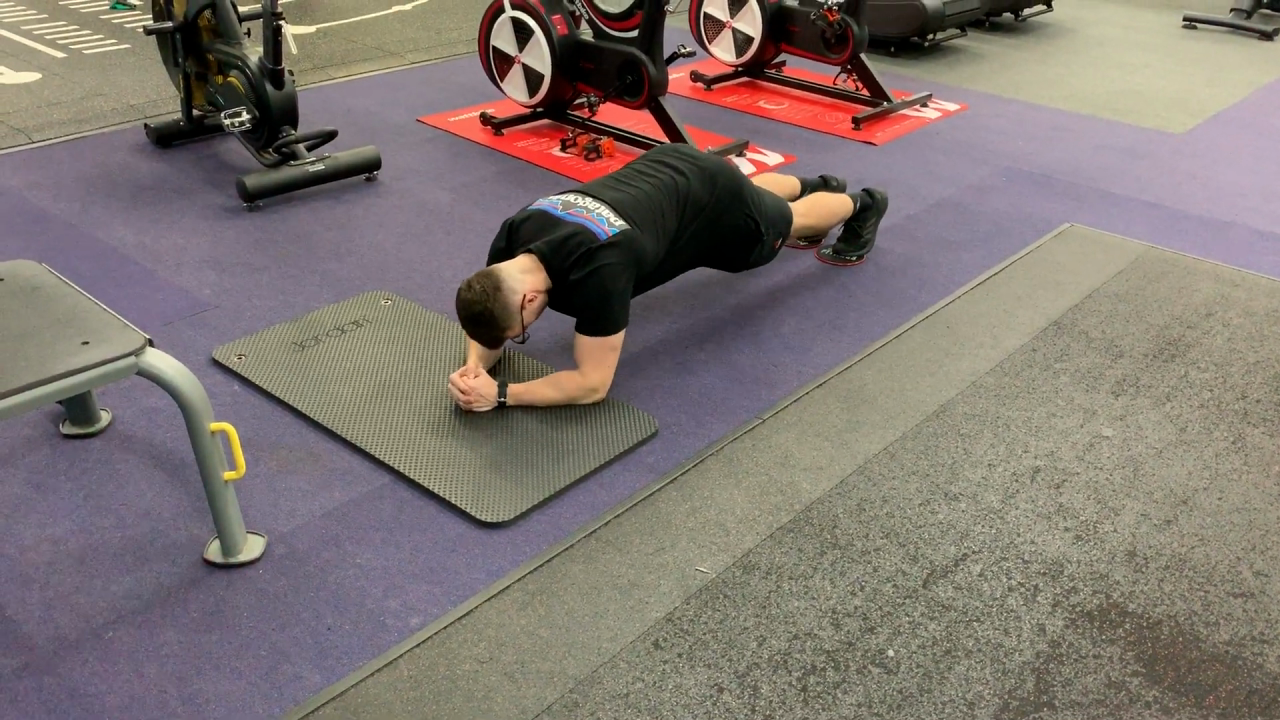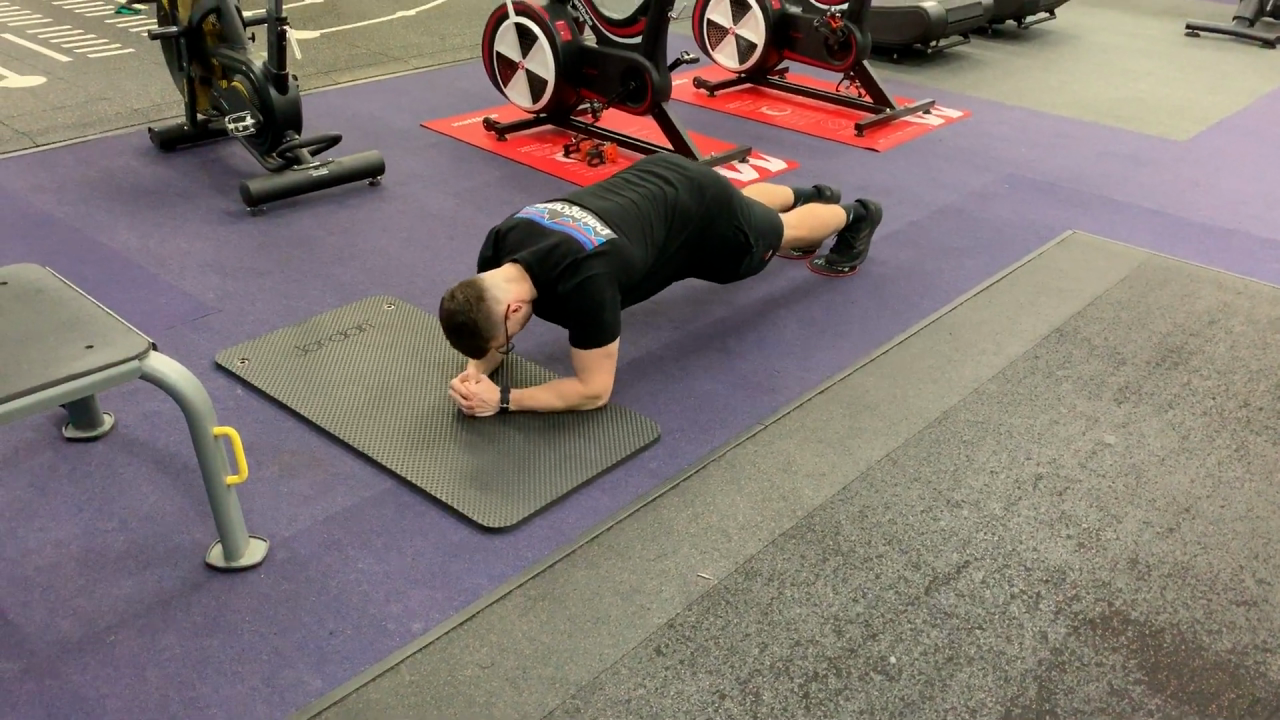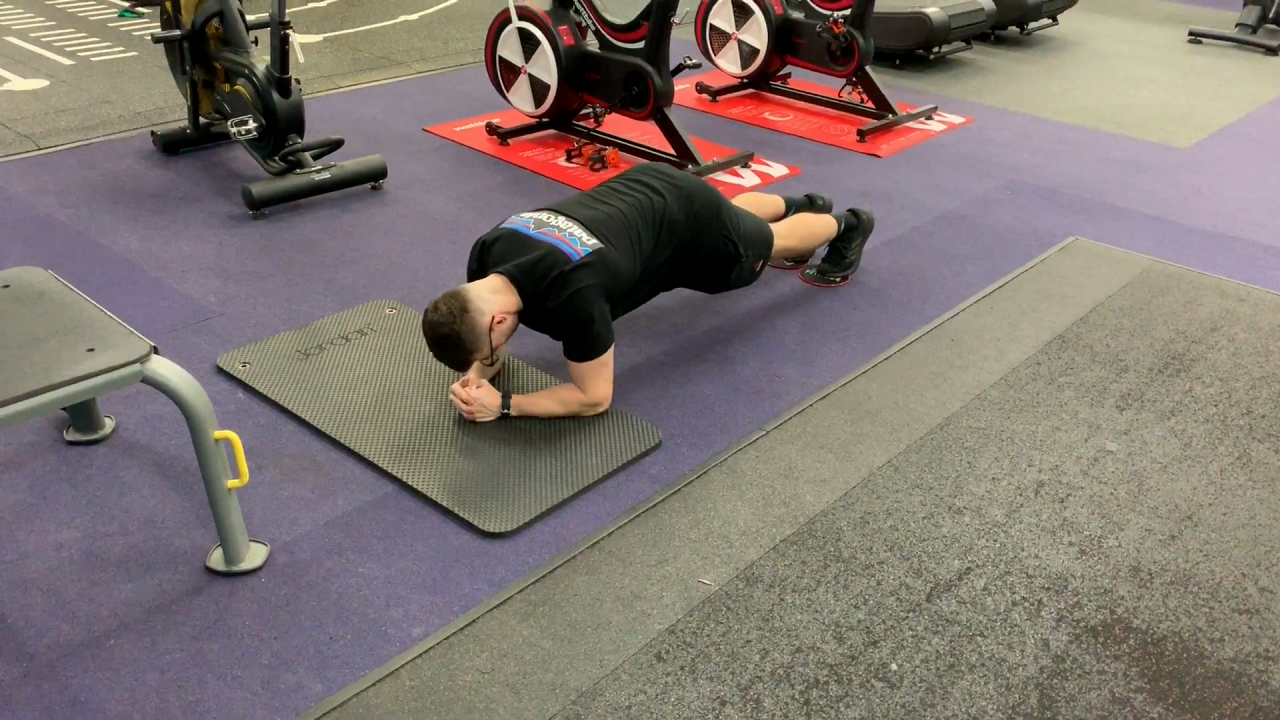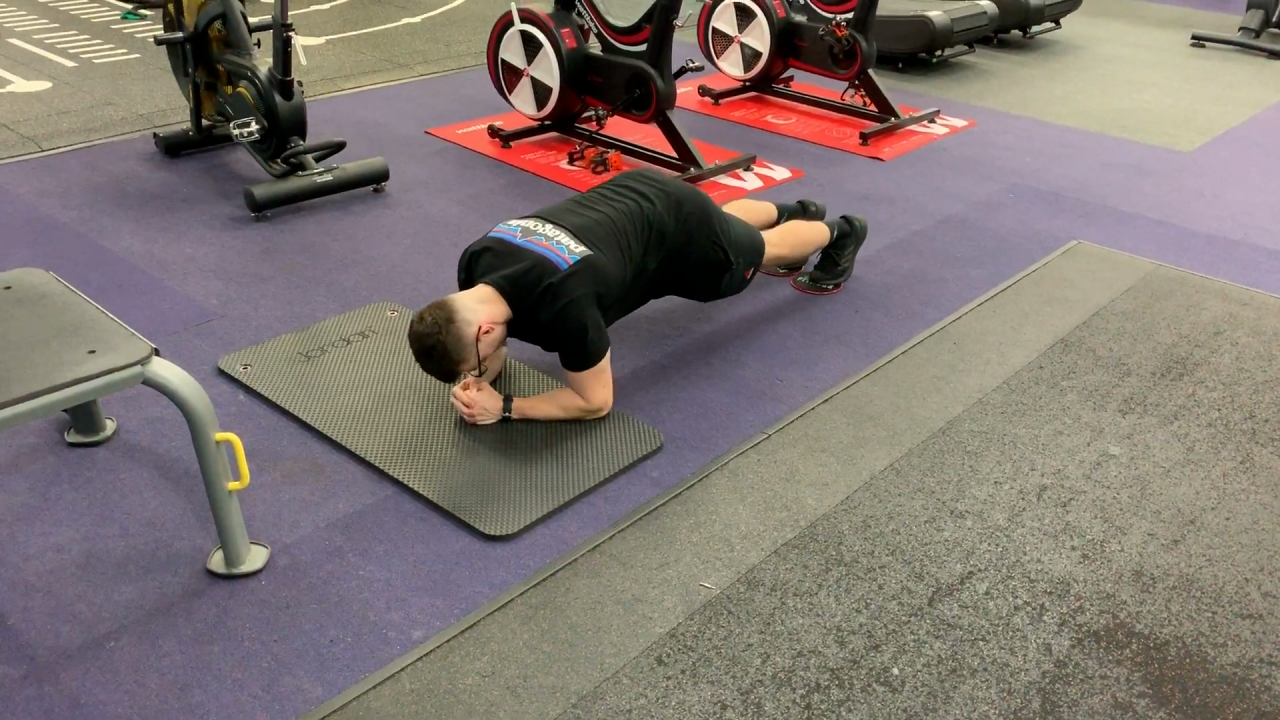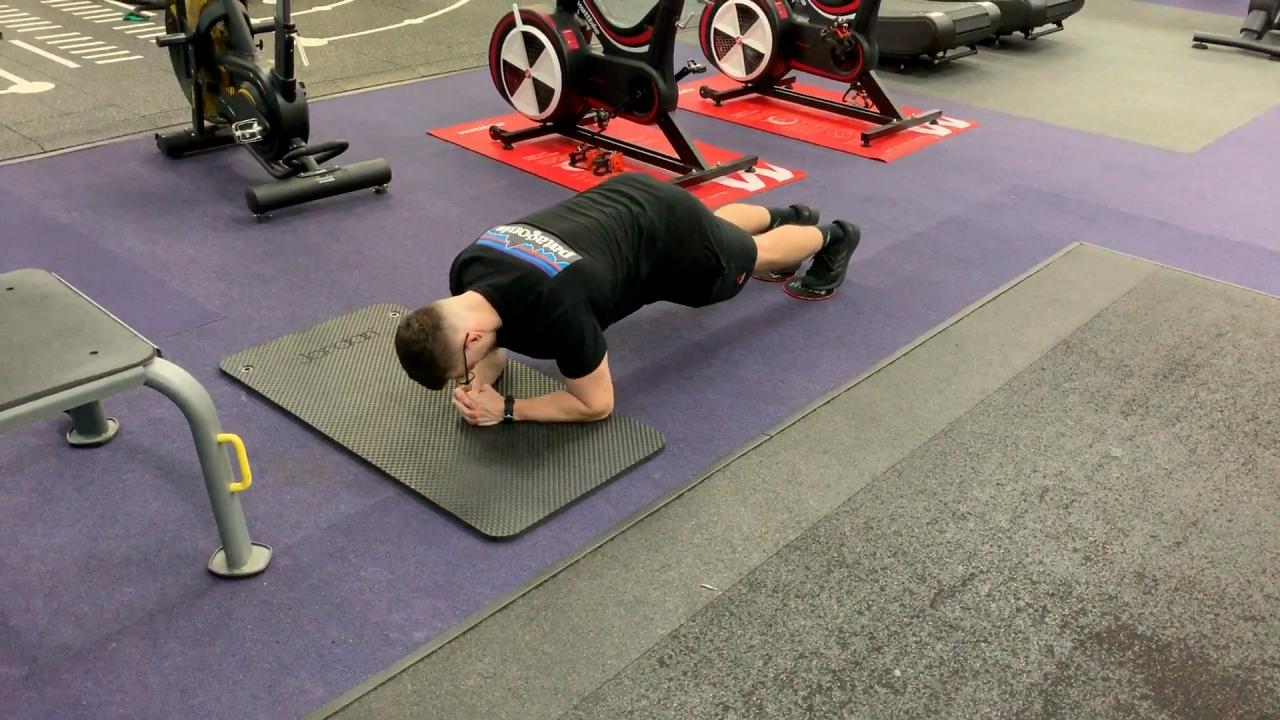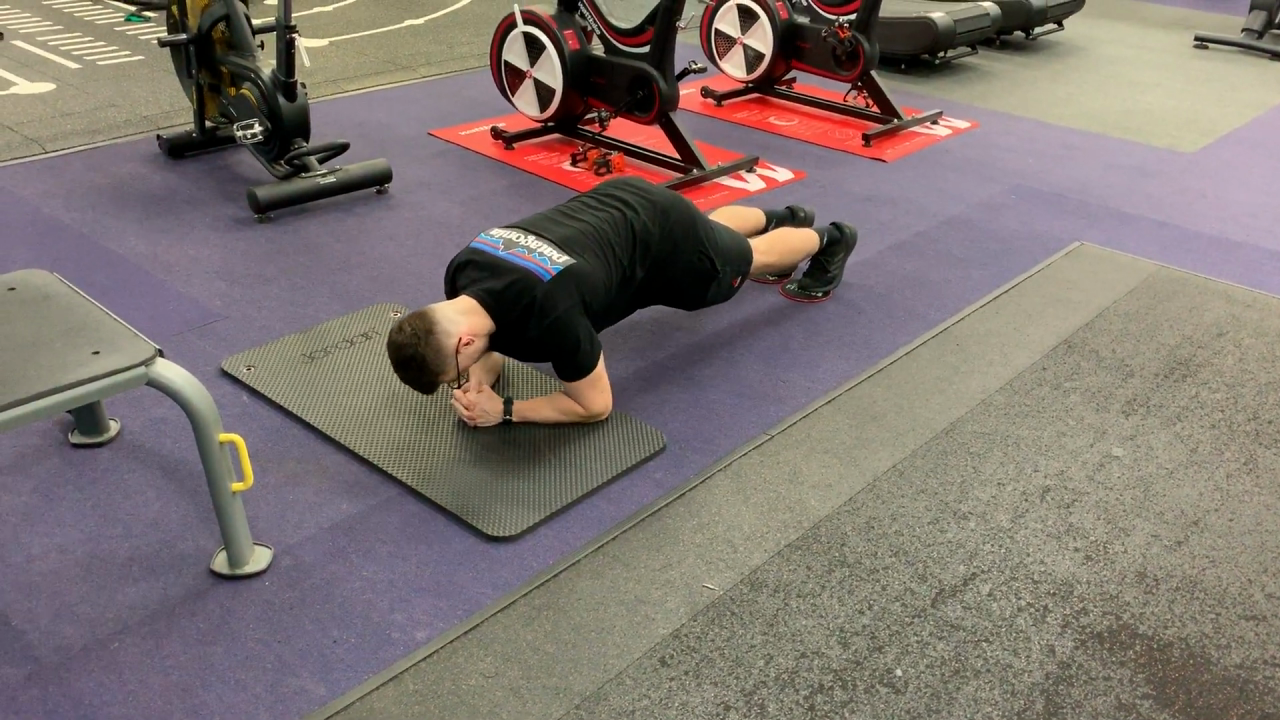
dt=0.2s
person 1, frame 1
left shoulder: (597, 274)
right shoulder: (513, 238)
left elbow: (592, 384)
right elbow: (490, 322)
left wrist: (500, 394)
right wrist: (475, 366)
left hip: (712, 198)
right hip: (667, 169)
left knee: (789, 220)
right knee: (760, 195)
left ankle: (861, 205)
right ankle: (819, 186)
person 1, frame 2
left shoulder: (583, 283)
right shoulder: (499, 248)
left elbow: (593, 391)
right elbow: (486, 332)
left wrist: (502, 399)
right wrist: (475, 372)
left hip: (701, 209)
right hip: (657, 180)
left knee: (780, 233)
right knee: (746, 203)
left ankle: (855, 216)
right ankle: (811, 197)
person 1, frame 3
left shoulder: (571, 294)
right shoulder: (487, 256)
left elbow: (594, 397)
right elbow: (484, 347)
left wrist: (502, 404)
right wrist: (475, 376)
left hip: (689, 220)
right hip: (645, 189)
left knee: (771, 243)
right knee: (736, 215)
left ankle: (846, 226)
right ankle: (802, 206)
person 1, frame 4
left shoulder: (562, 303)
right shoulder: (477, 264)
left elbow: (596, 402)
right elbow: (492, 352)
left wrist: (504, 407)
right wrist: (474, 381)
left hip: (679, 229)
right hip: (634, 195)
left knee: (763, 250)
right knee: (729, 224)
left ankle: (840, 233)
right ankle: (796, 212)
person 1, frame 5
left shoulder: (555, 310)
right shoulder: (468, 271)
left elbow: (597, 404)
right elbow: (494, 349)
left wrist: (505, 408)
right wrist: (478, 383)
left hip: (672, 234)
right hip: (626, 199)
left knee: (755, 255)
right knee: (720, 228)
left ankle: (832, 238)
right ankle: (789, 216)
person 1, frame 6
left shoulder: (549, 313)
right shoulder: (463, 274)
left elbow: (596, 406)
right elbow: (493, 349)
left wrist: (504, 409)
right wrist: (479, 383)
left hip: (666, 238)
right hip: (620, 203)
left knee: (750, 259)
right knee: (716, 230)
left ankle: (829, 240)
right ankle: (784, 217)
